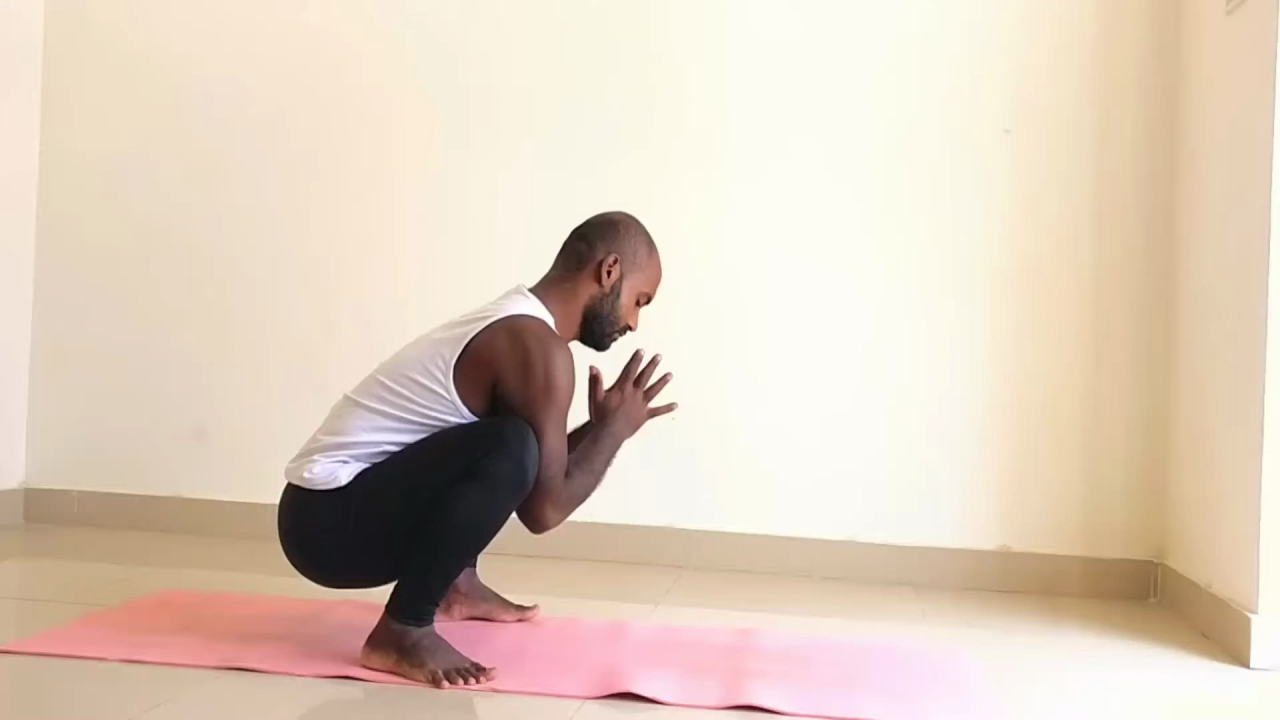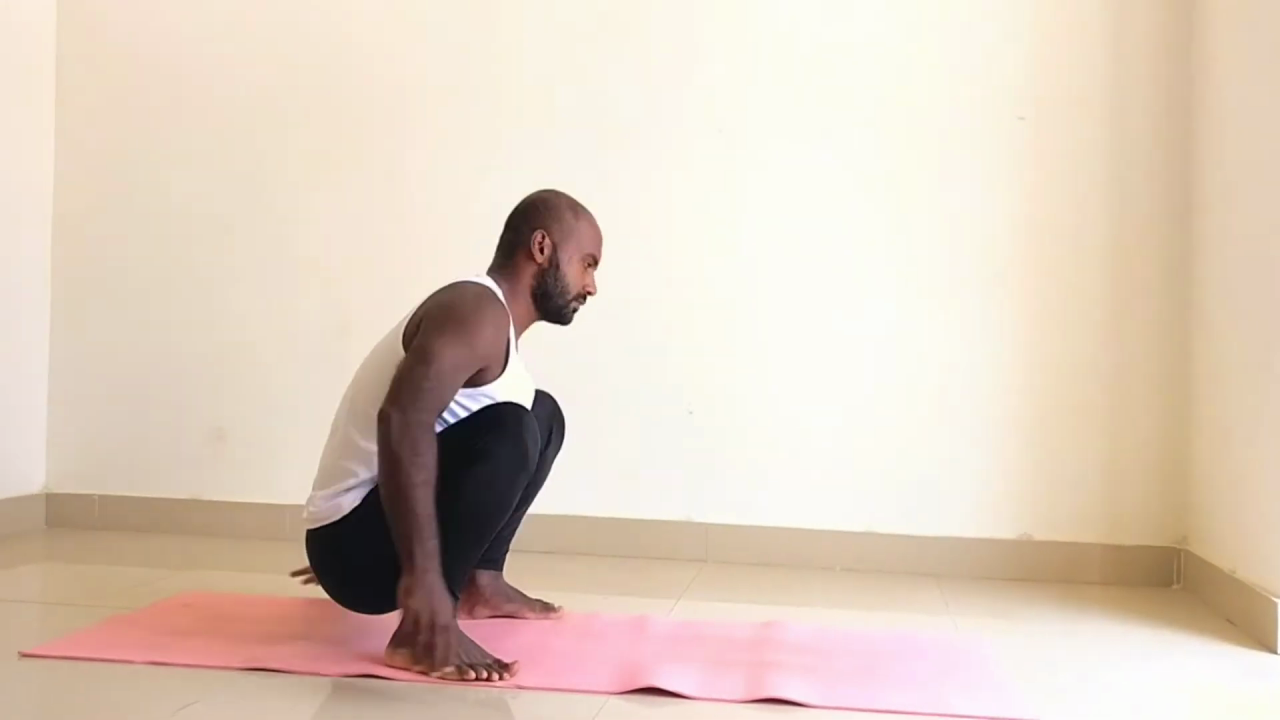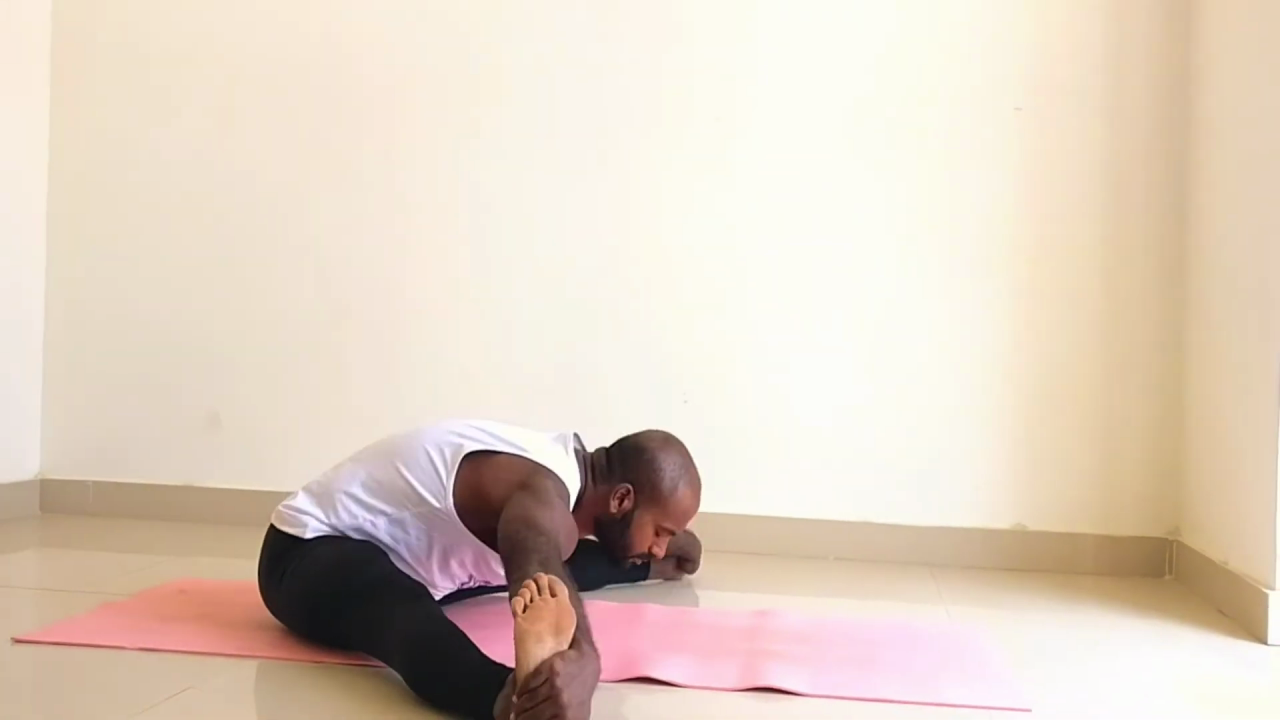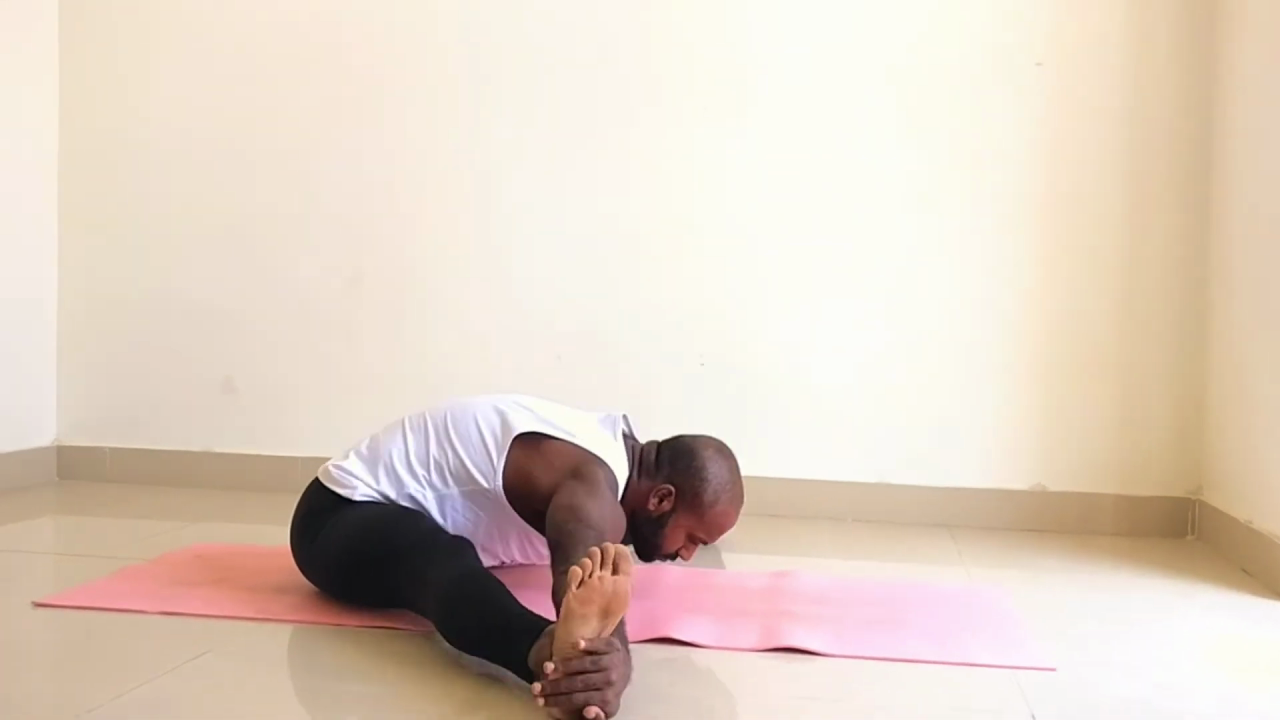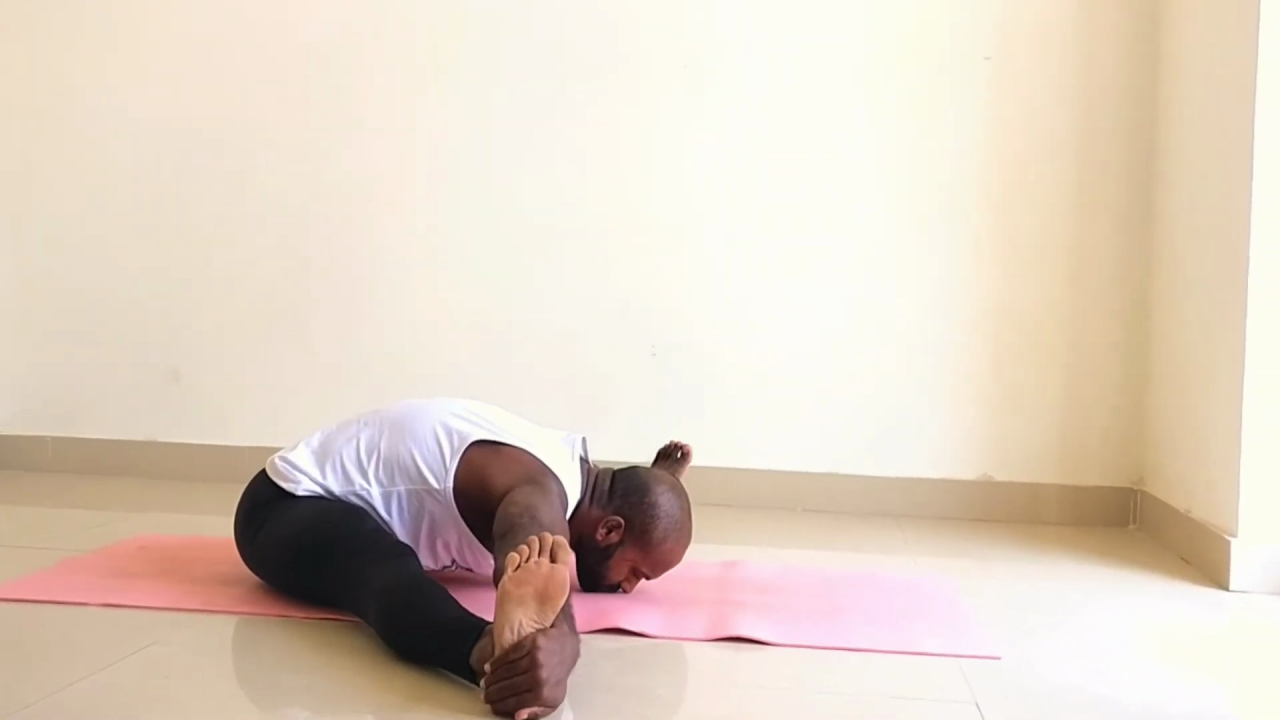
dt=1s
person 1, frame 1
left shoulder: (550, 360)
right shoulder: (525, 345)
right elbow: (537, 515)
left wrist: (613, 424)
right wrist: (608, 429)
right hip: (326, 518)
right knee: (520, 451)
left ankle: (453, 583)
right ankle: (399, 631)
person 1, frame 2
left shoulder: (493, 334)
right shoulder: (474, 312)
right elbow: (400, 429)
right wrist: (423, 569)
right hip: (354, 553)
left knee: (542, 414)
right knee: (506, 432)
left ankle: (476, 582)
right ankle: (420, 638)
person 1, frame 3
left shoulder: (578, 470)
right shoulder: (544, 494)
right elbow: (540, 590)
left wrist: (679, 542)
right wrist: (583, 663)
left hip: (374, 542)
right hip: (308, 551)
right knee: (405, 608)
person 1, frame 4
left shoulder: (617, 447)
right shoulder: (591, 482)
right elbow: (587, 571)
right wrist: (615, 658)
left hip: (402, 507)
right hip: (341, 512)
right knee: (447, 562)
person 1, frame 5
left shoulder: (572, 466)
right shoulder: (539, 493)
right elbow: (534, 580)
left wrist: (654, 481)
right wrist: (560, 645)
left hip: (352, 490)
right hip: (288, 504)
right knee: (387, 570)
